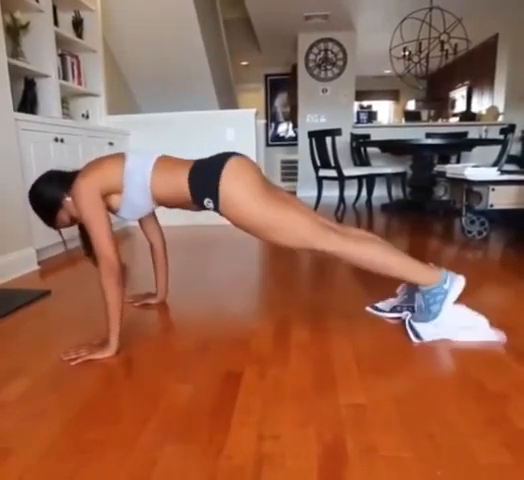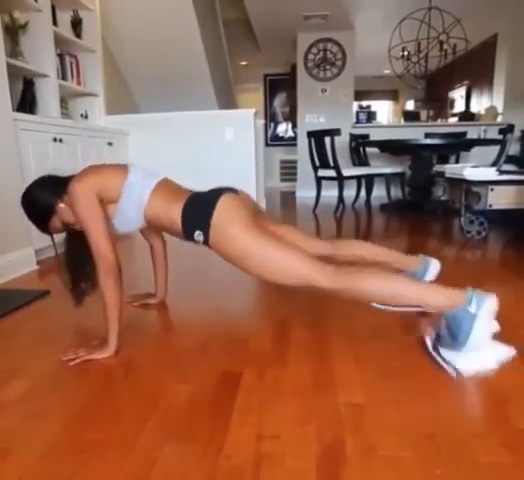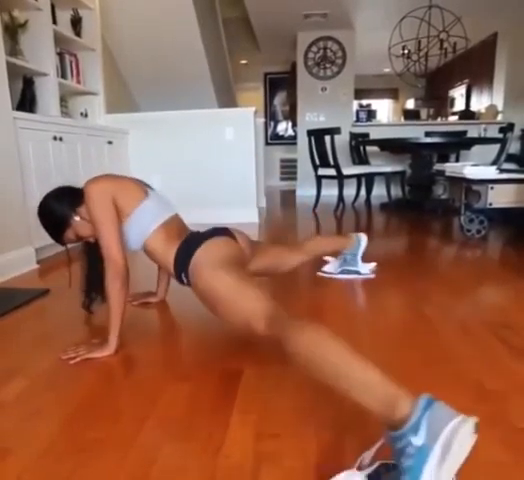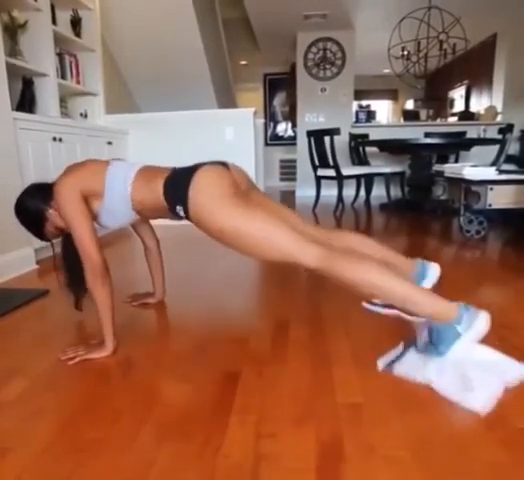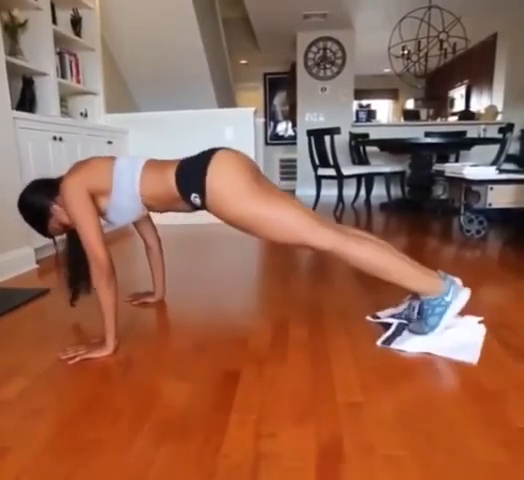
dt=0.5s
person 1, frame 1
left shoulder: (85, 188)
right shoulder: (112, 182)
left elbow: (109, 263)
right elbow: (154, 233)
left wrist: (110, 343)
right wrist: (160, 293)
left hip: (224, 181)
right hip: (229, 171)
left knee: (326, 240)
right knee: (329, 229)
left ankle: (437, 281)
right ankle: (419, 273)
person 1, frame 2
left shoulder: (81, 190)
right shoulder: (107, 189)
left elbow: (107, 265)
right elbow: (154, 233)
left wrist: (110, 343)
right wrist: (159, 294)
left hip: (214, 217)
right hip: (224, 204)
left knee: (327, 276)
right knee: (320, 247)
left ankle: (461, 303)
right ankle: (416, 265)
person 1, frame 3
left shoulder: (97, 193)
right shoulder: (120, 190)
left elbow: (115, 264)
left wrist: (110, 341)
right wrist: (160, 292)
left hip: (205, 257)
right hip: (222, 240)
left knee: (275, 323)
right knee: (292, 252)
right ankle: (349, 243)
person 1, frame 4
left shoulder: (67, 188)
right shoulder: (94, 185)
left elbow: (95, 265)
right elbow: (148, 232)
left wrist: (108, 341)
right wrist: (158, 292)
left hip: (199, 189)
right hip: (217, 176)
left knee: (311, 255)
right knee: (316, 234)
left ankle: (451, 316)
right ankle: (413, 268)
person 1, frame 5
left shoulder: (74, 187)
right shoulder: (100, 186)
left elbow: (100, 261)
right elbow: (149, 233)
left wrist: (109, 341)
right wrist: (158, 291)
left hip: (211, 175)
right hip: (215, 171)
left knee: (323, 237)
right knee: (324, 227)
left ankle: (440, 291)
right ankle: (424, 278)
